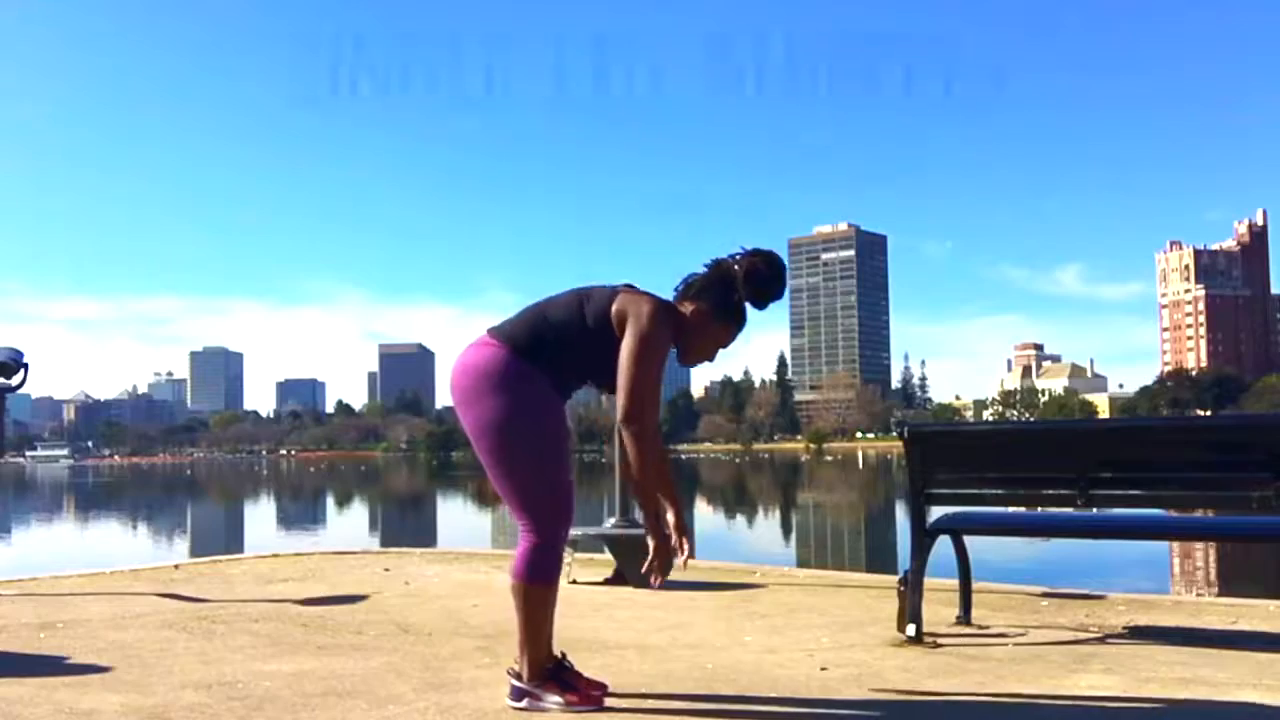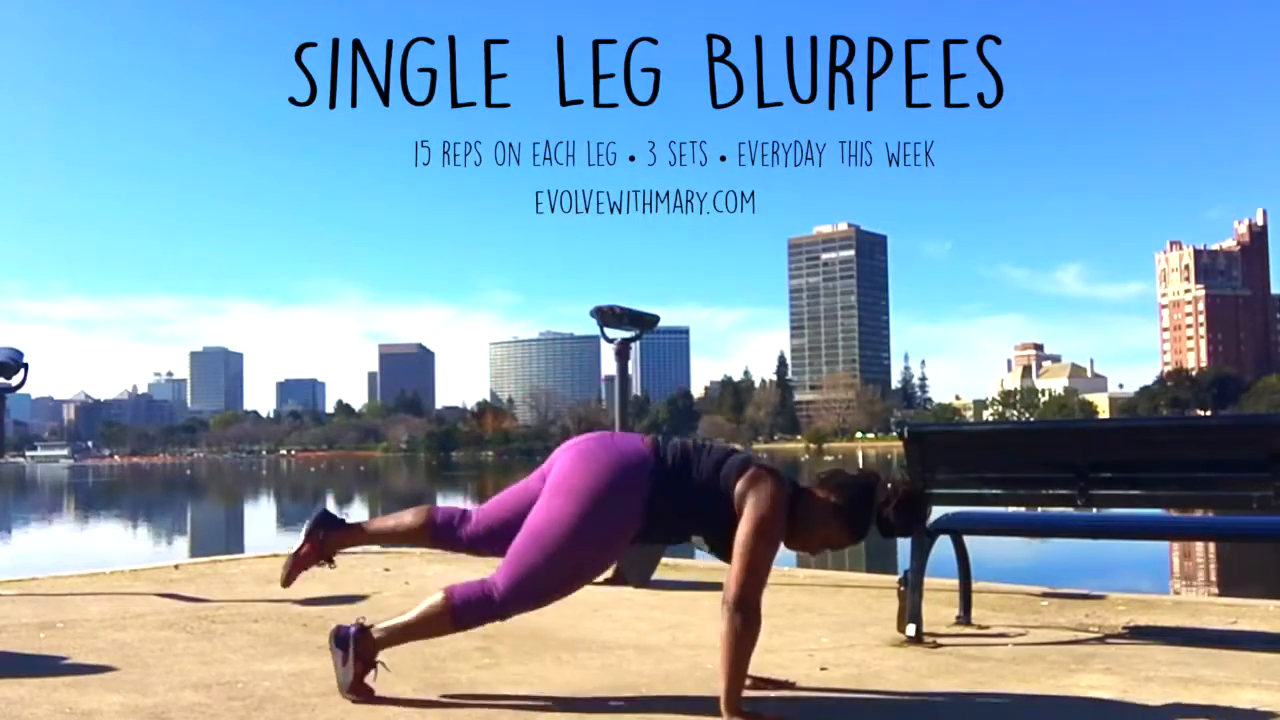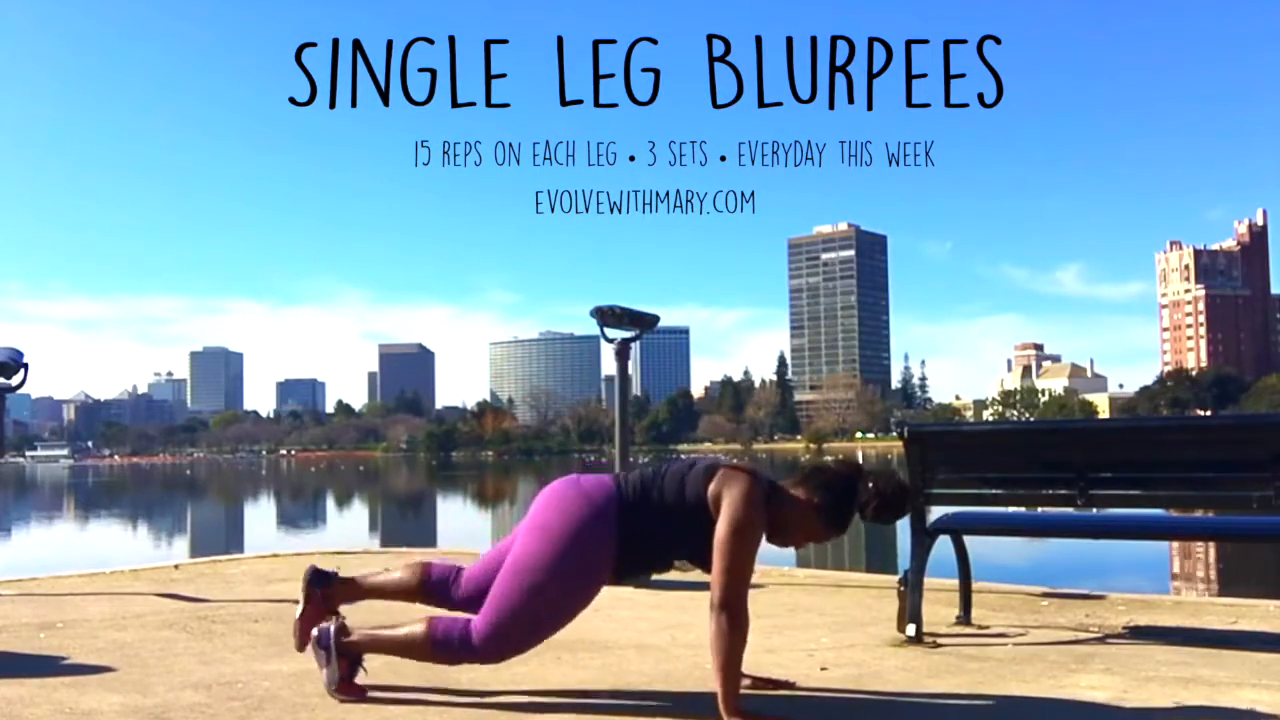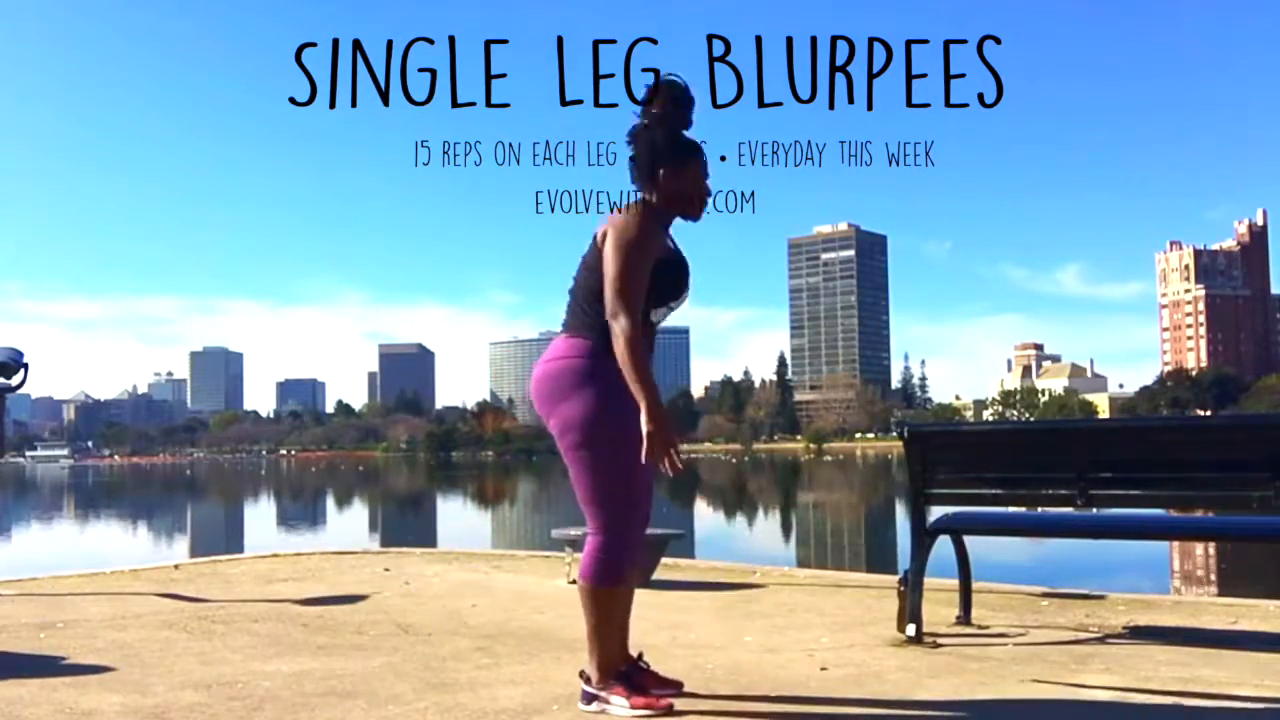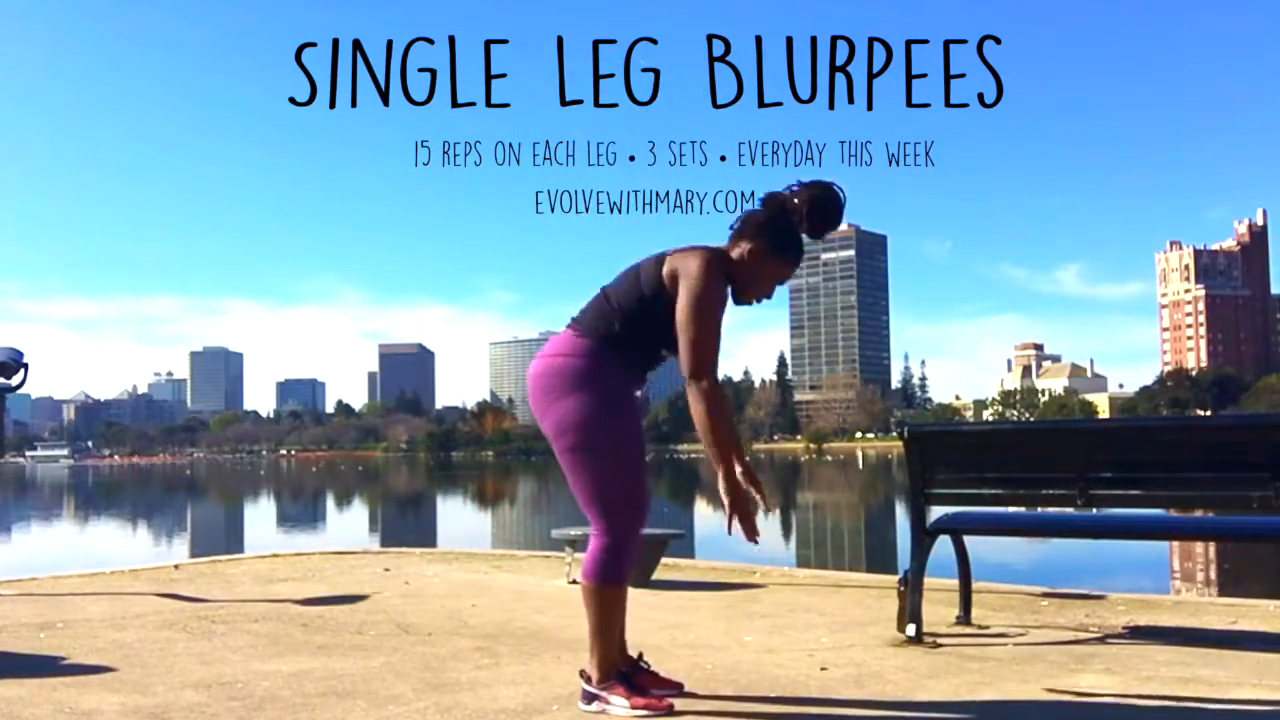
dt=1s
person 1, frame 1
left shoulder: (653, 333)
right shoulder: (651, 319)
left elbow: (644, 430)
right elbow: (630, 421)
left wrist: (666, 511)
right wrist: (658, 524)
left hip: (527, 386)
right hip: (497, 377)
left knee: (553, 524)
right knee: (545, 527)
left ankle: (544, 663)
right ankle: (529, 678)
person 1, frame 2
left shoulder: (765, 500)
right shoulder: (772, 502)
left elbow: (739, 606)
right elbow: (740, 609)
left hip: (596, 463)
right hip: (604, 485)
left knee: (470, 530)
right knee: (506, 592)
left ankle: (334, 534)
right ankle: (365, 640)
person 1, frame 3
left shoulder: (750, 498)
right shoulder: (749, 500)
left elbow: (725, 601)
right elbow: (727, 606)
left hip: (576, 511)
right hip: (582, 529)
left knee: (462, 587)
right knee: (487, 639)
left ankle: (331, 588)
right ankle: (344, 640)
person 1, frame 4
left shoulder: (655, 235)
right shoulder: (635, 225)
right elbow: (622, 320)
left wrist: (649, 408)
right wrist: (651, 410)
left hip: (605, 380)
right hip: (586, 379)
left knee: (628, 528)
right knee: (615, 529)
left ankle: (619, 663)
person 1, frame 5
left shoulder: (700, 275)
right shoulder: (704, 271)
left elbow: (704, 384)
right elbow: (699, 382)
left wrist: (739, 461)
right wrist: (727, 474)
left hip: (593, 380)
right hip: (575, 376)
left knee: (624, 524)
right knee: (615, 529)
left ankle: (616, 662)
